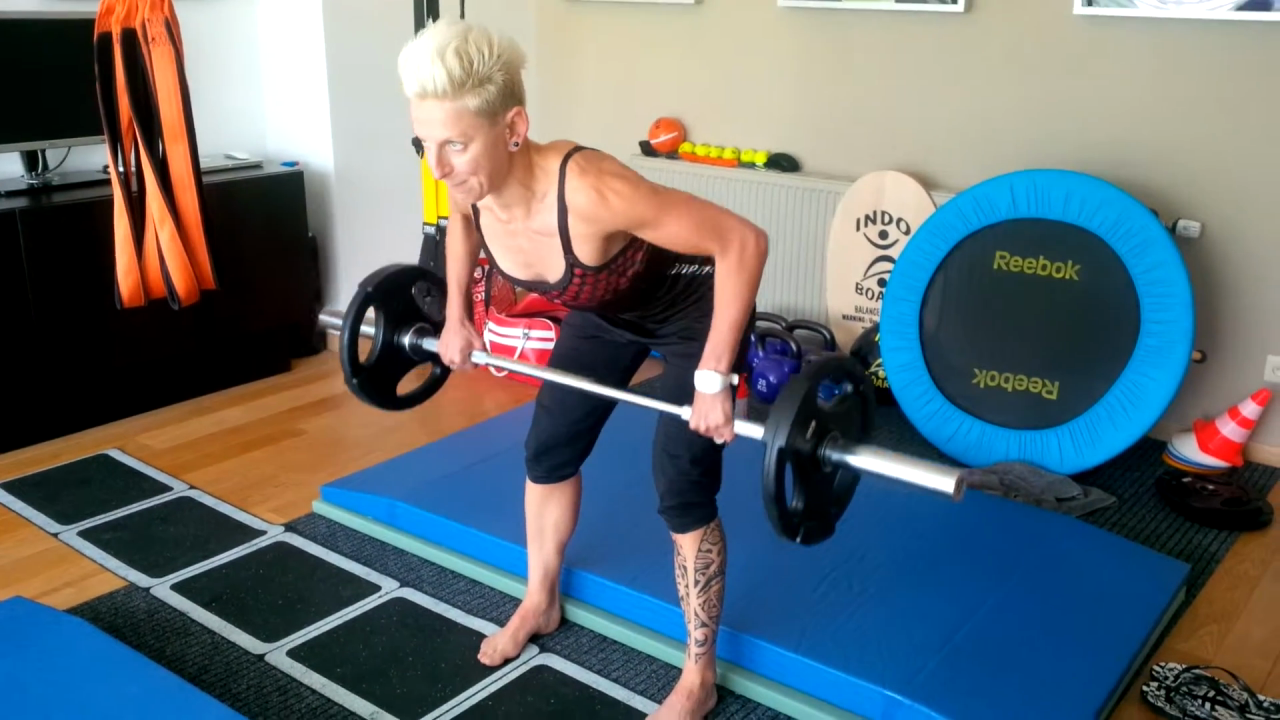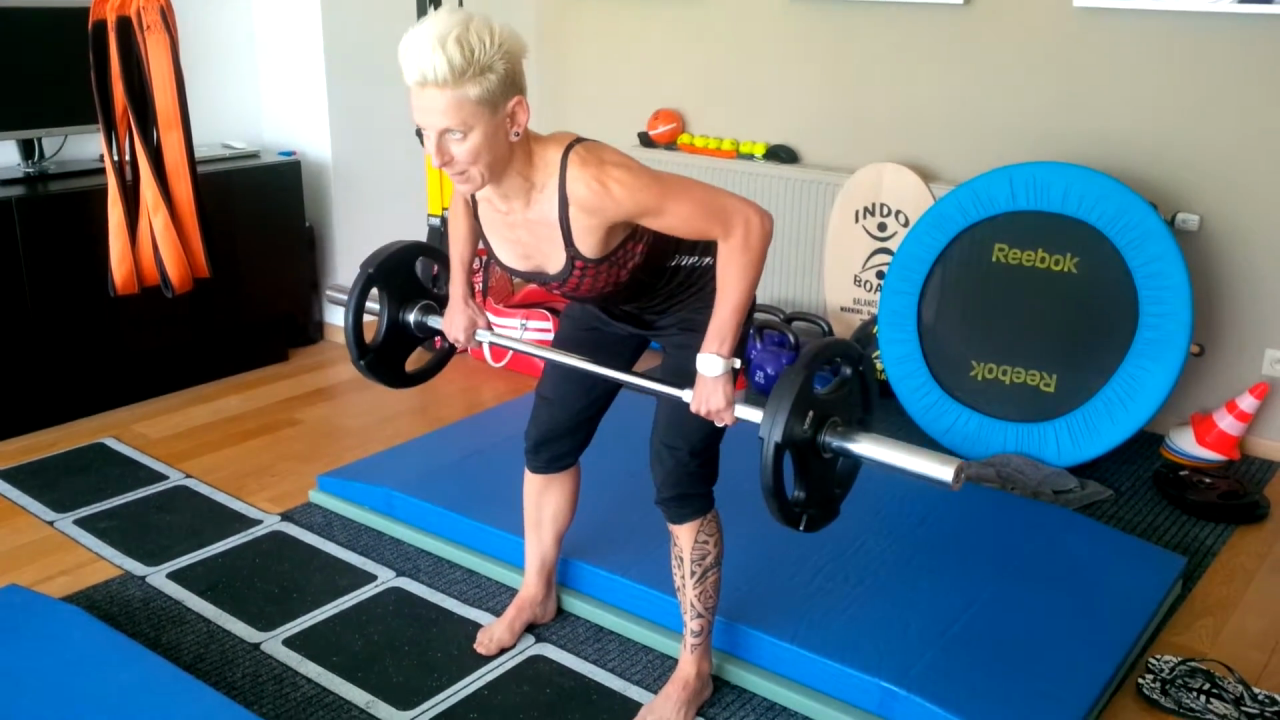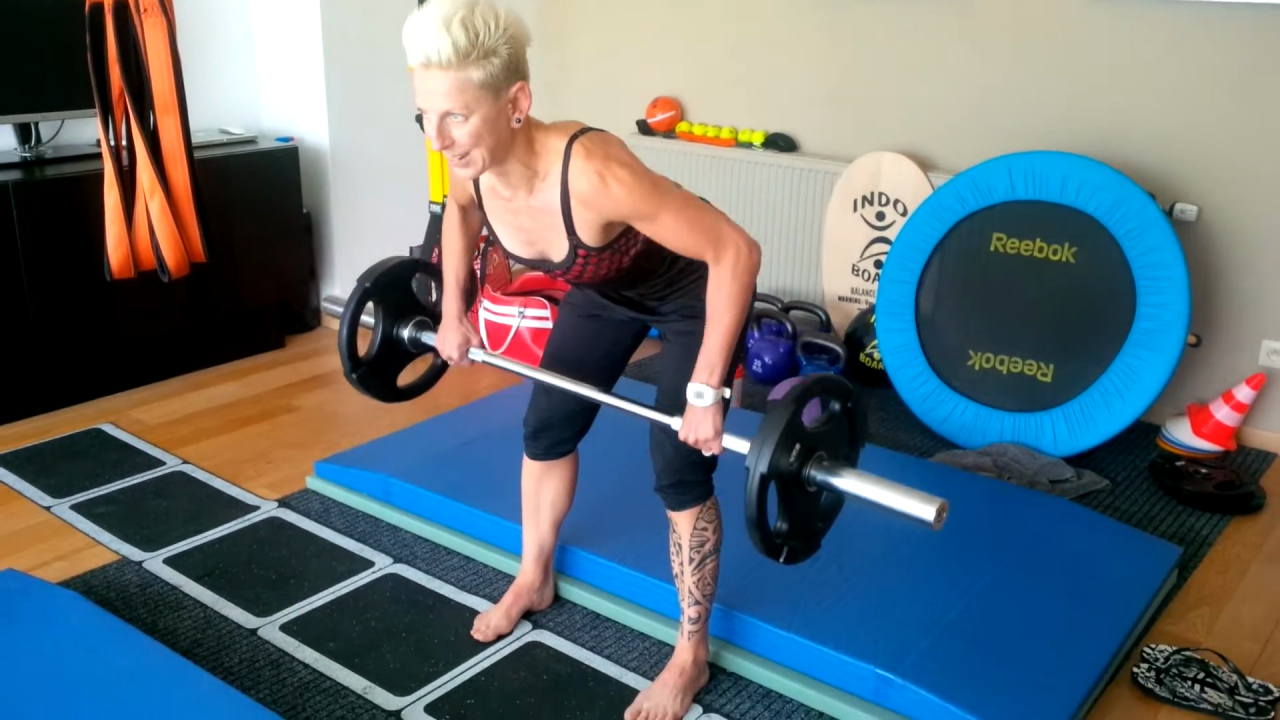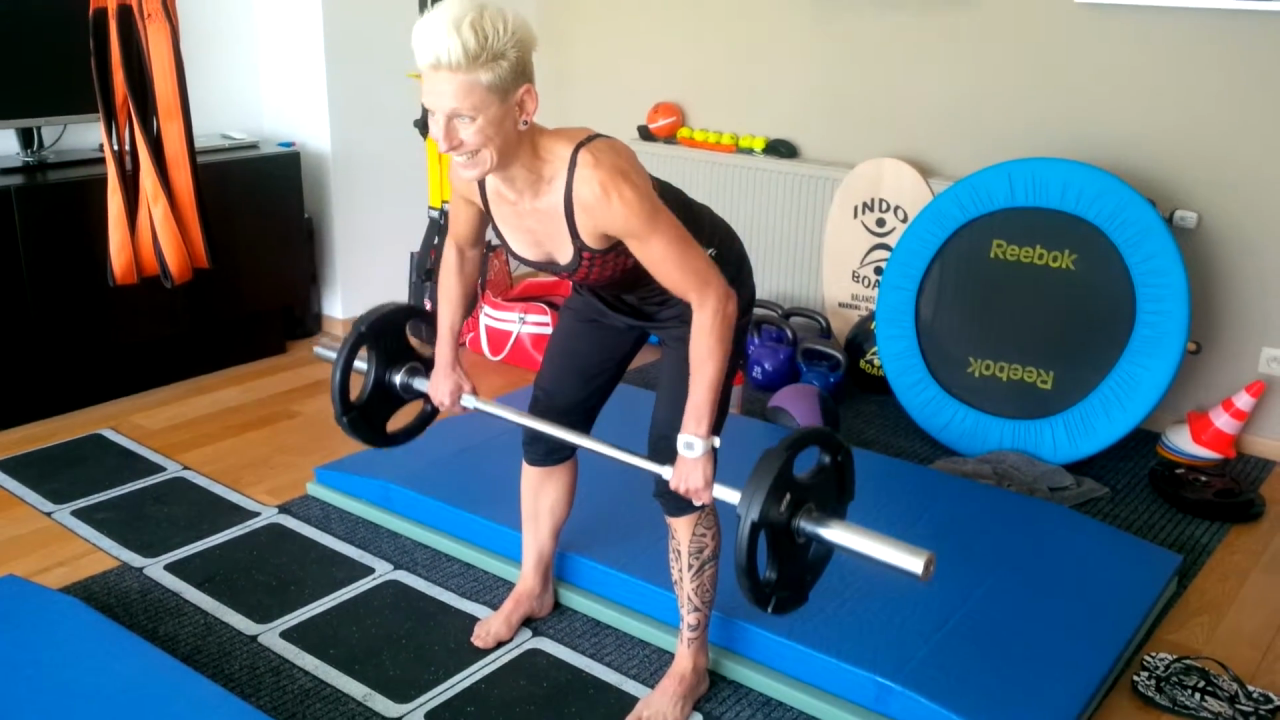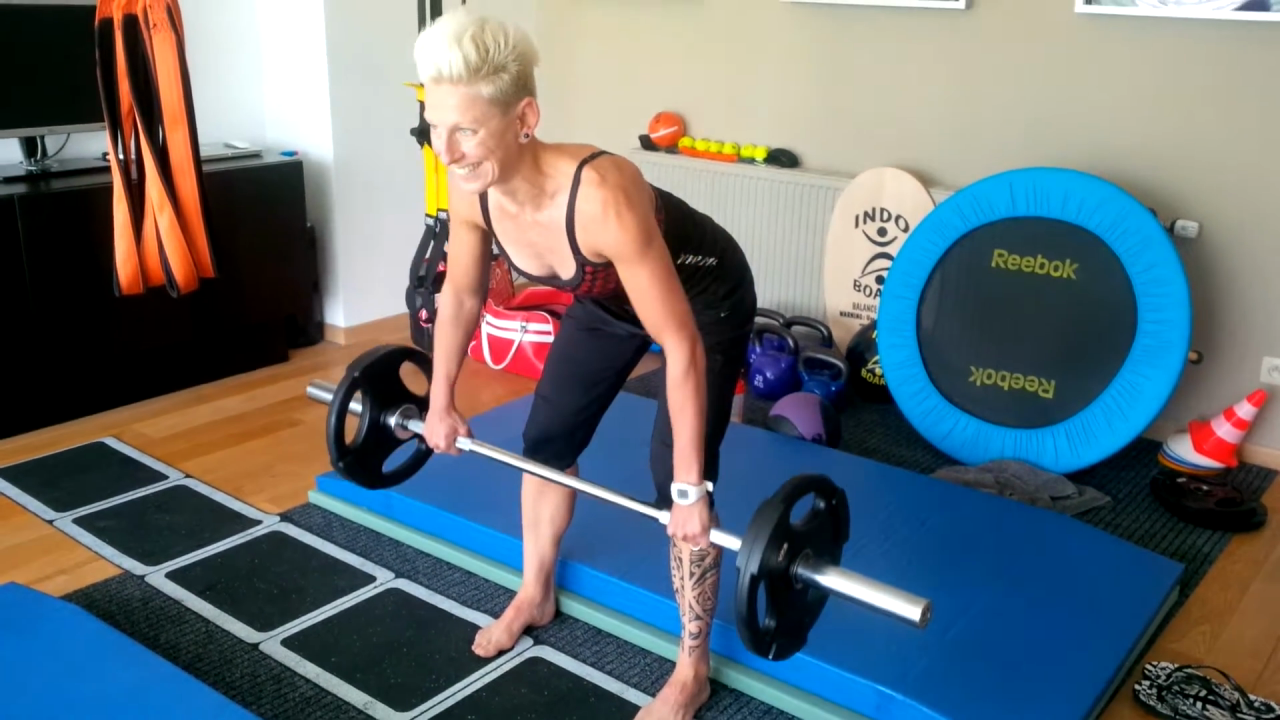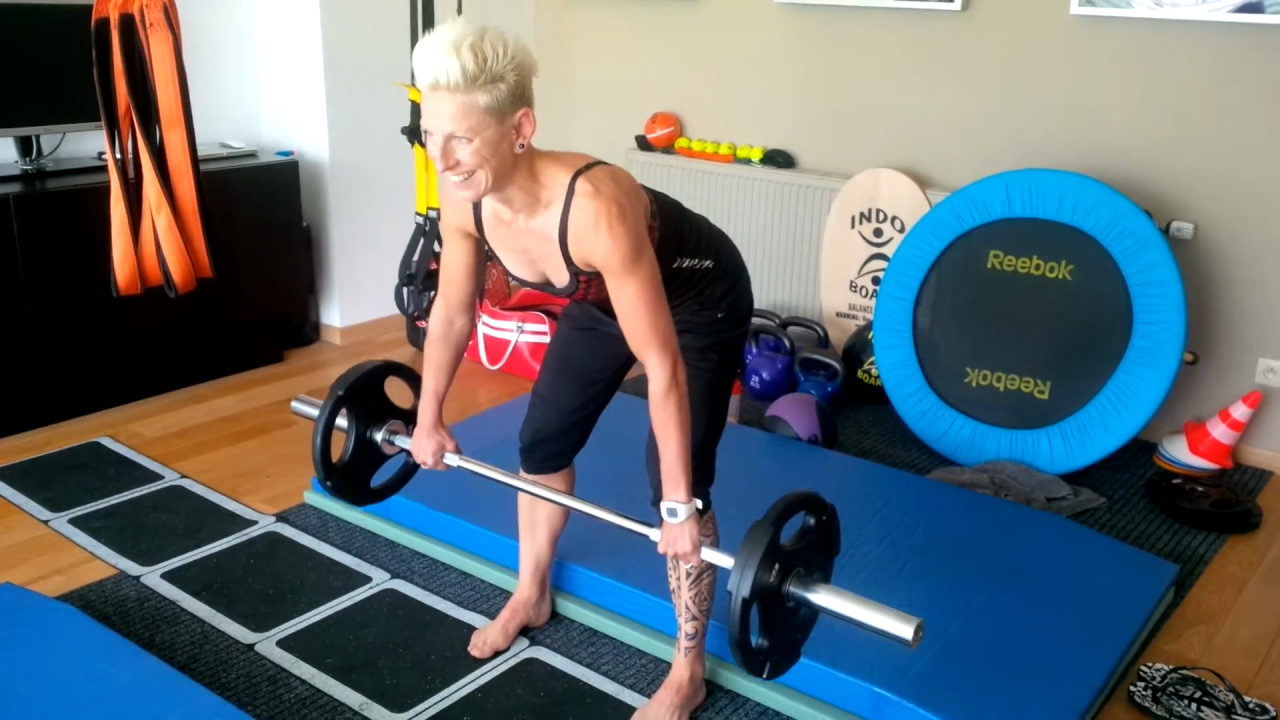
dt=0.3s
person 1, frame 1
left shoulder: (589, 189)
right shoulder: (470, 185)
left elbow: (743, 243)
left wrist: (713, 378)
right wrist: (456, 315)
left hip: (694, 306)
right hip: (606, 308)
left knee: (681, 485)
right knee: (548, 449)
right ankle: (540, 603)
person 1, frame 2
left shoulder: (590, 179)
right shoulder: (470, 173)
left elbow: (748, 224)
left wrist: (715, 363)
right wrist: (460, 293)
left hip: (692, 297)
right hip: (605, 299)
left knee: (678, 480)
right knee: (547, 441)
right ankle: (536, 594)
person 1, frame 3
left shoulder: (593, 172)
right shoulder: (469, 166)
left elbow: (735, 251)
left wrist: (705, 391)
right wrist: (453, 311)
left hip: (691, 288)
right hip: (605, 285)
left knee: (678, 466)
right knee: (546, 427)
left ankle: (691, 655)
right ankle: (533, 580)
person 1, frame 4
left shoulder: (599, 180)
right shoulder: (473, 172)
left elbow: (713, 301)
right elbow: (461, 250)
left wrist: (696, 441)
right wrist: (445, 357)
left hip: (699, 286)
right hip: (609, 287)
left knee: (677, 474)
right knee: (546, 429)
left ankle: (690, 662)
right ankle: (533, 588)
person 1, frame 5
left shoulder: (602, 199)
right shoulder: (473, 190)
left elbow: (683, 348)
right elbow: (461, 296)
left wrist: (689, 491)
right wrist: (440, 402)
left hip: (705, 295)
right hip: (608, 297)
left knee: (674, 483)
right knee: (546, 440)
right ankle: (535, 596)
person 1, frame 6
left shoulder: (594, 209)
right shoulder: (465, 199)
left elbow: (661, 366)
right elbow: (452, 312)
left wrist: (679, 507)
right wrist: (428, 419)
left hip: (699, 298)
right hip: (604, 295)
left knee: (678, 488)
right knee: (541, 440)
right ankle: (530, 596)
